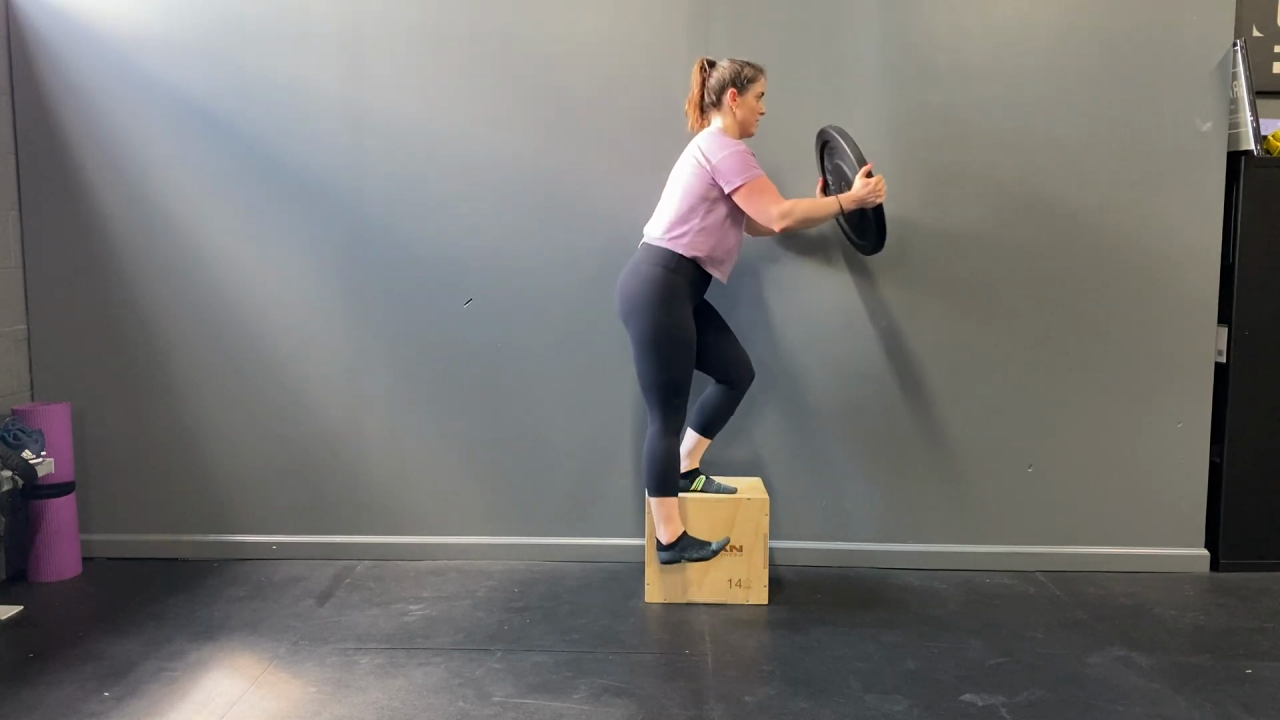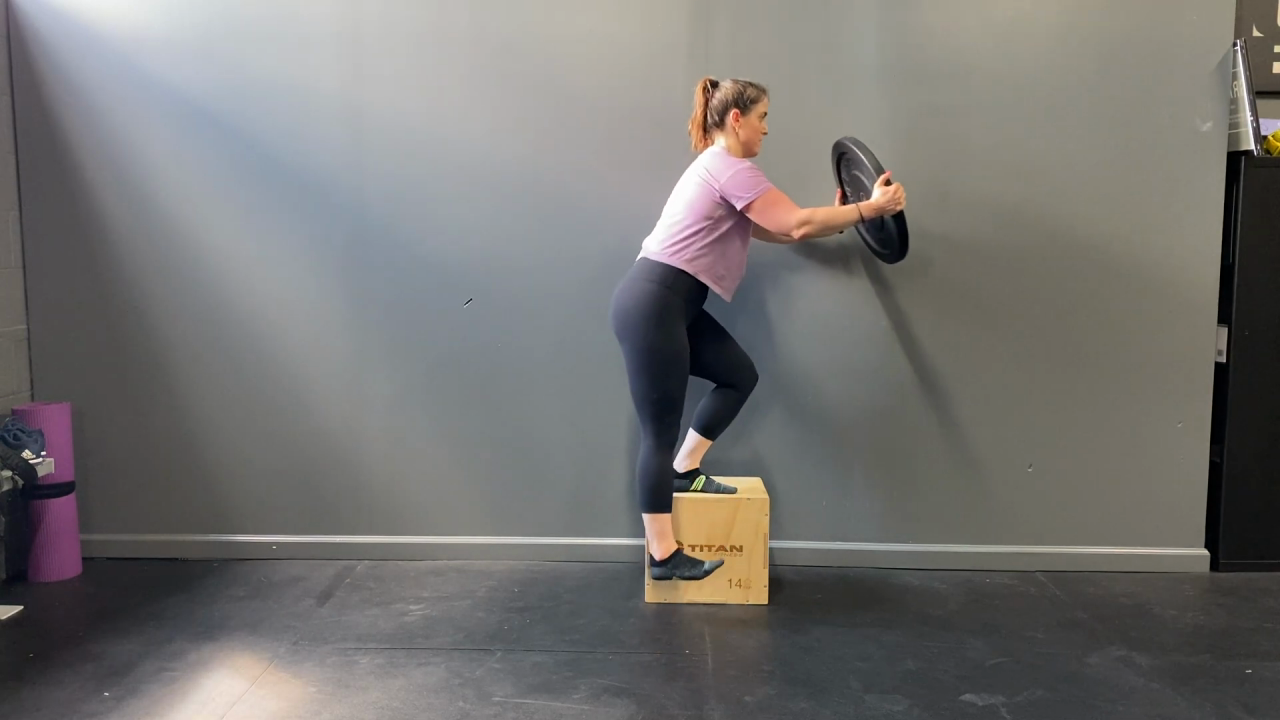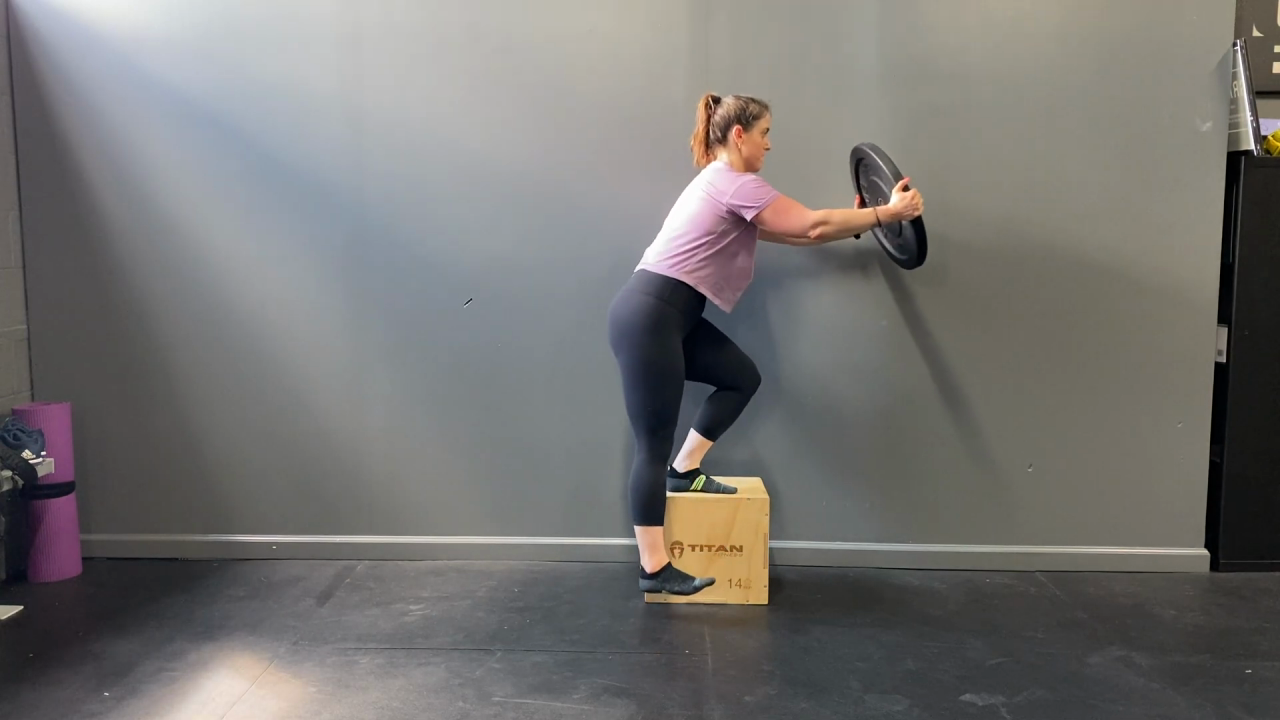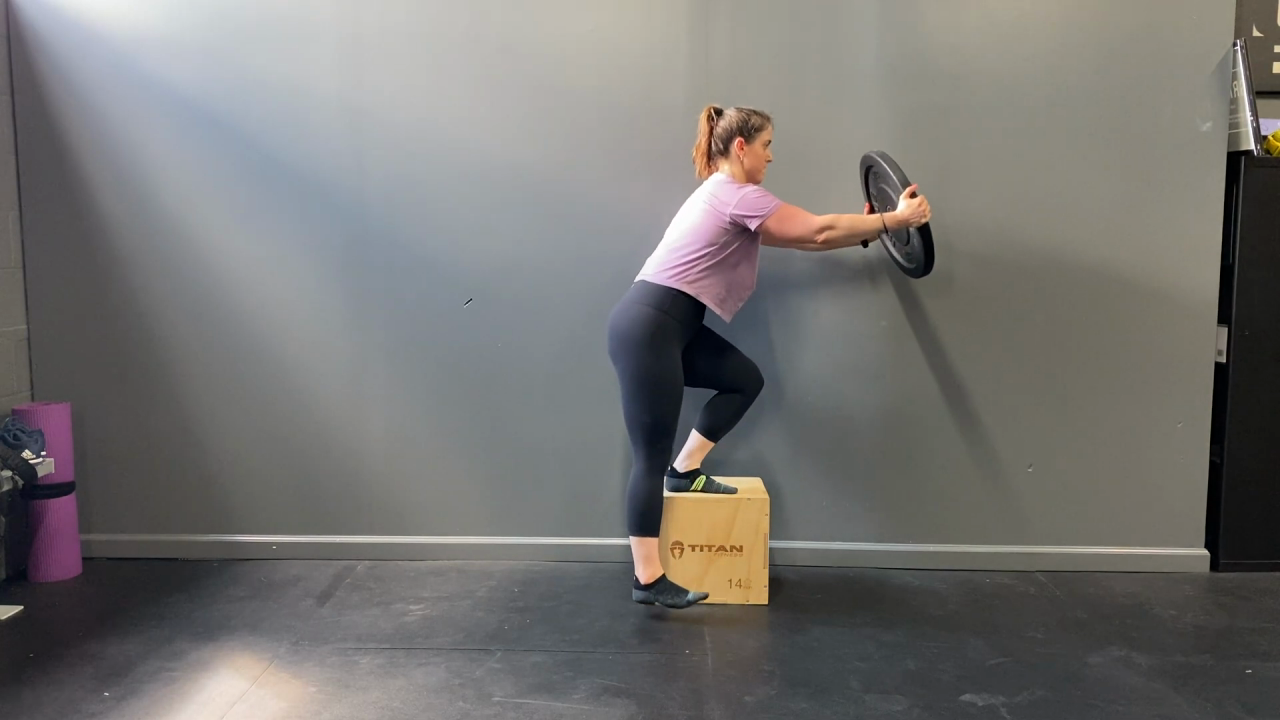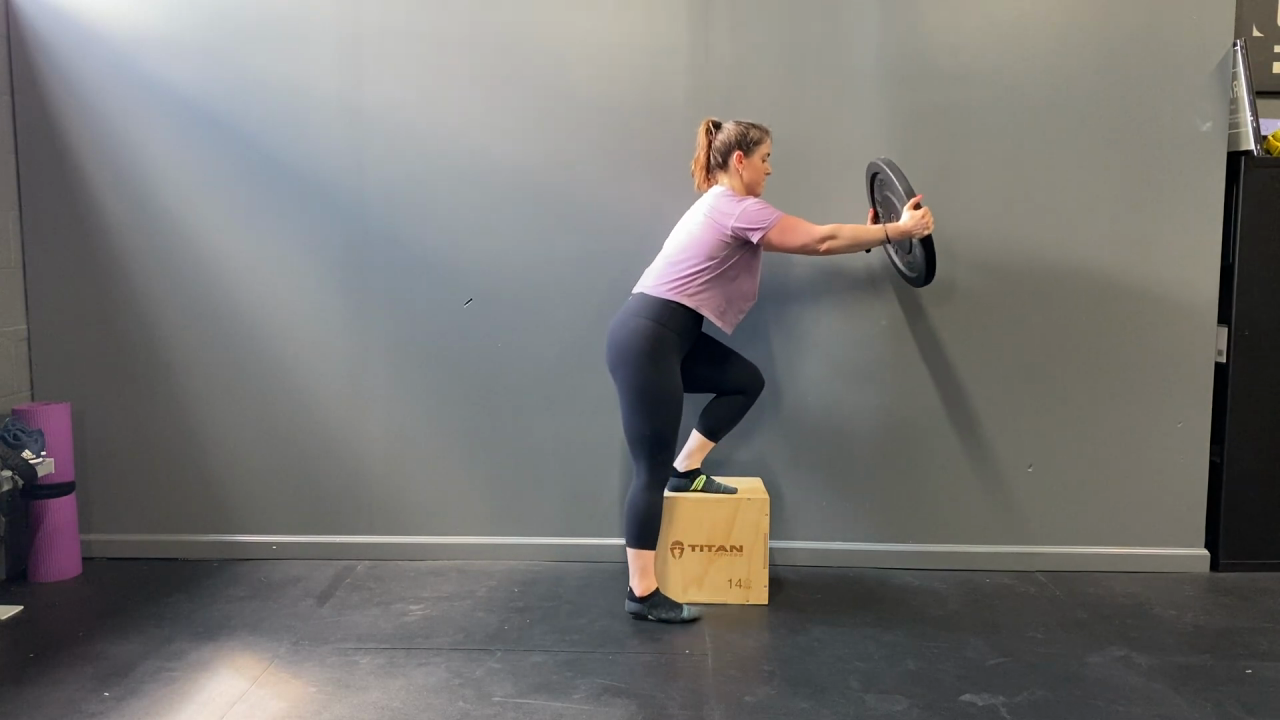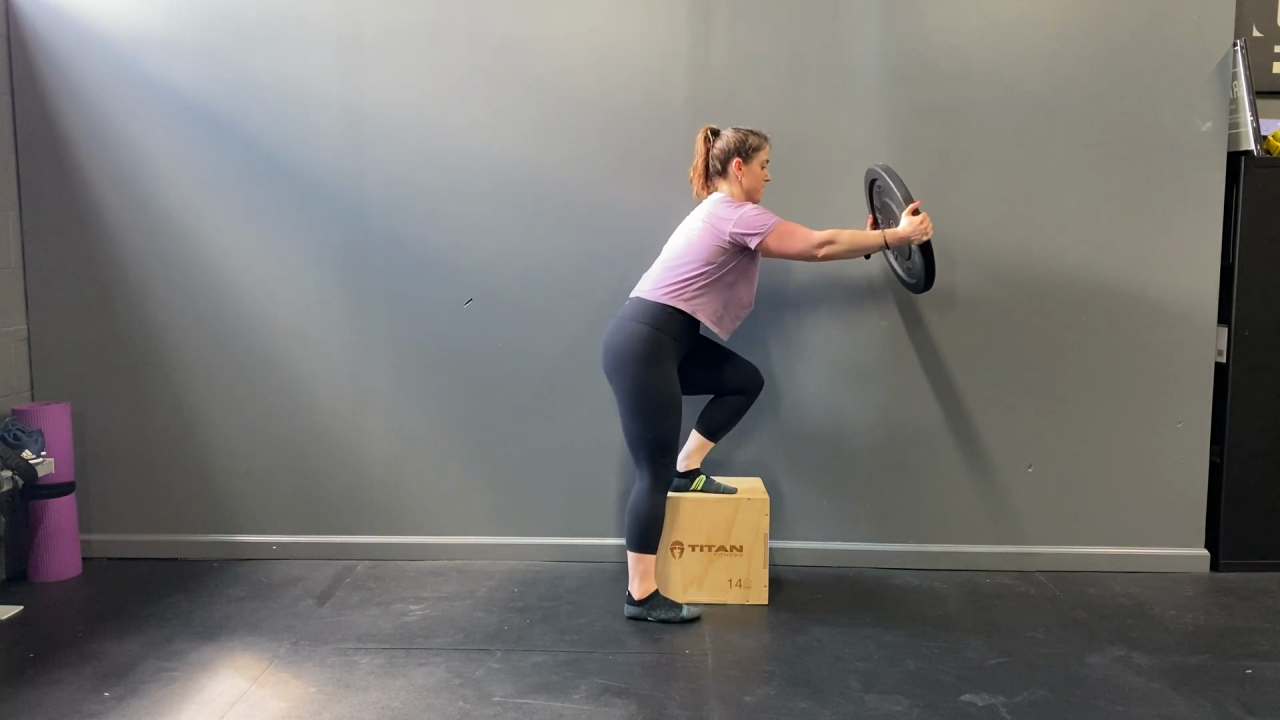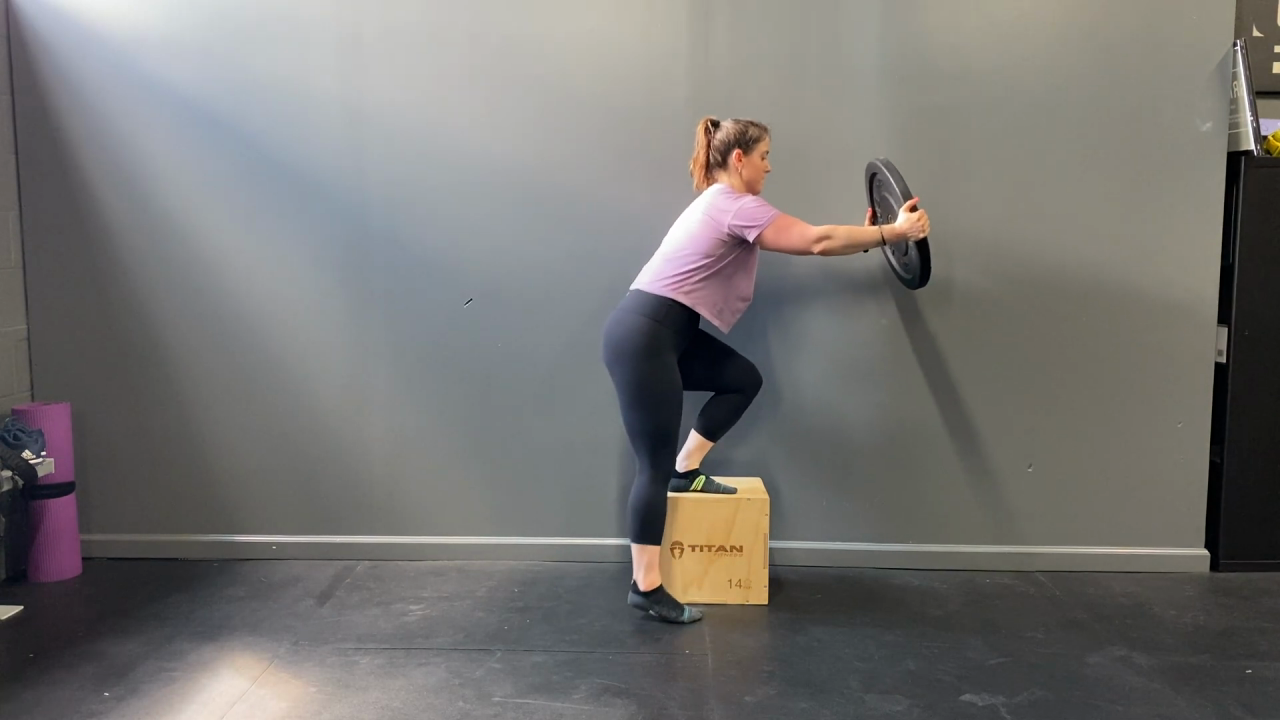
dt=0.2s
person 1, frame 1
left shoulder: (713, 148)
right shoulder: (725, 151)
left elbow: (757, 223)
right elbow: (778, 217)
left wrist: (819, 205)
right wrist: (849, 200)
left hip: (671, 287)
right hip: (657, 289)
left knee: (736, 372)
right knee: (667, 417)
left ankle: (685, 471)
right ankle: (671, 538)
person 1, frame 2
left shoulder: (717, 167)
right shoulder: (731, 170)
left elbow: (773, 230)
right elbow: (796, 226)
left wrist: (840, 215)
right wrist: (869, 208)
left hip: (668, 302)
right hip: (651, 305)
left knee: (739, 375)
right knee: (660, 433)
left ankle: (683, 469)
right ankle: (664, 555)
person 1, frame 3
left shoulder: (720, 183)
right shoulder: (736, 185)
left elbow: (790, 232)
right elbow: (810, 226)
left wrist: (854, 224)
right wrist: (886, 213)
left hip: (664, 314)
right hip: (648, 318)
left knee: (742, 377)
right knee: (653, 445)
left ankle: (684, 470)
right ankle: (655, 568)
person 1, frame 4
left shoulder: (722, 195)
right shoulder: (738, 196)
left elbow: (799, 239)
right elbow: (817, 230)
left wrist: (863, 233)
right wrist: (895, 220)
left hip: (663, 323)
right hip: (647, 328)
left knee: (745, 379)
right knee: (651, 457)
left ankle: (685, 470)
right ankle: (649, 579)
person 1, frame 5
left shoulder: (723, 207)
right shoulder: (739, 209)
left elbow: (803, 244)
right elbow: (819, 239)
left wrist: (868, 236)
right wrist: (897, 230)
left hip: (662, 334)
right hip: (645, 340)
left knee: (745, 381)
right knee: (651, 470)
left ankle: (685, 469)
right ankle: (642, 593)
person 1, frame 6
left shoulder: (721, 213)
right shoulder: (736, 216)
left elbow: (807, 246)
right elbow: (818, 246)
left wrist: (869, 241)
right wrist: (896, 237)
left hip: (659, 339)
right hip: (642, 345)
left knee: (745, 380)
right knee: (654, 473)
left ankle: (686, 469)
right ankle: (642, 595)
person 1, frame 7
left shoulder: (721, 205)
right shoulder: (736, 207)
left elbow: (803, 241)
right elbow: (816, 241)
left wrist: (867, 235)
right wrist: (893, 233)
left hip: (661, 332)
right hip: (642, 337)
left knee: (743, 379)
right knee: (654, 464)
left ankle: (686, 469)
right ankle: (647, 586)
